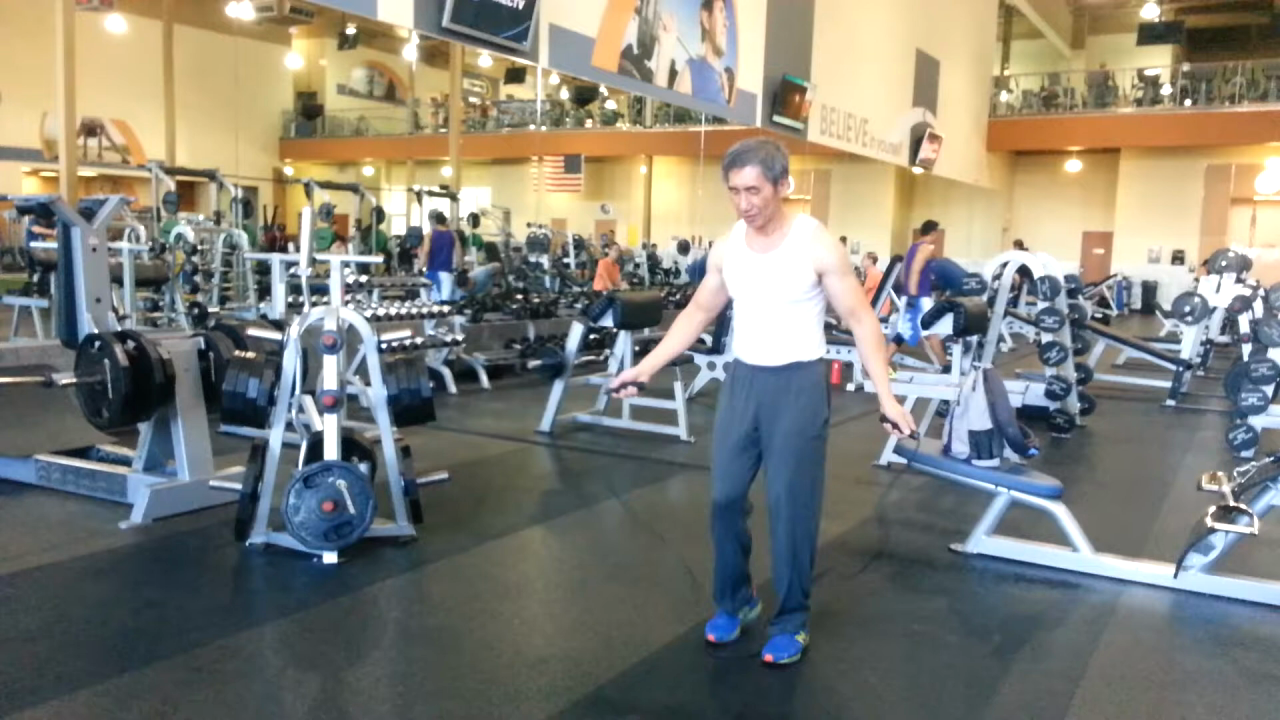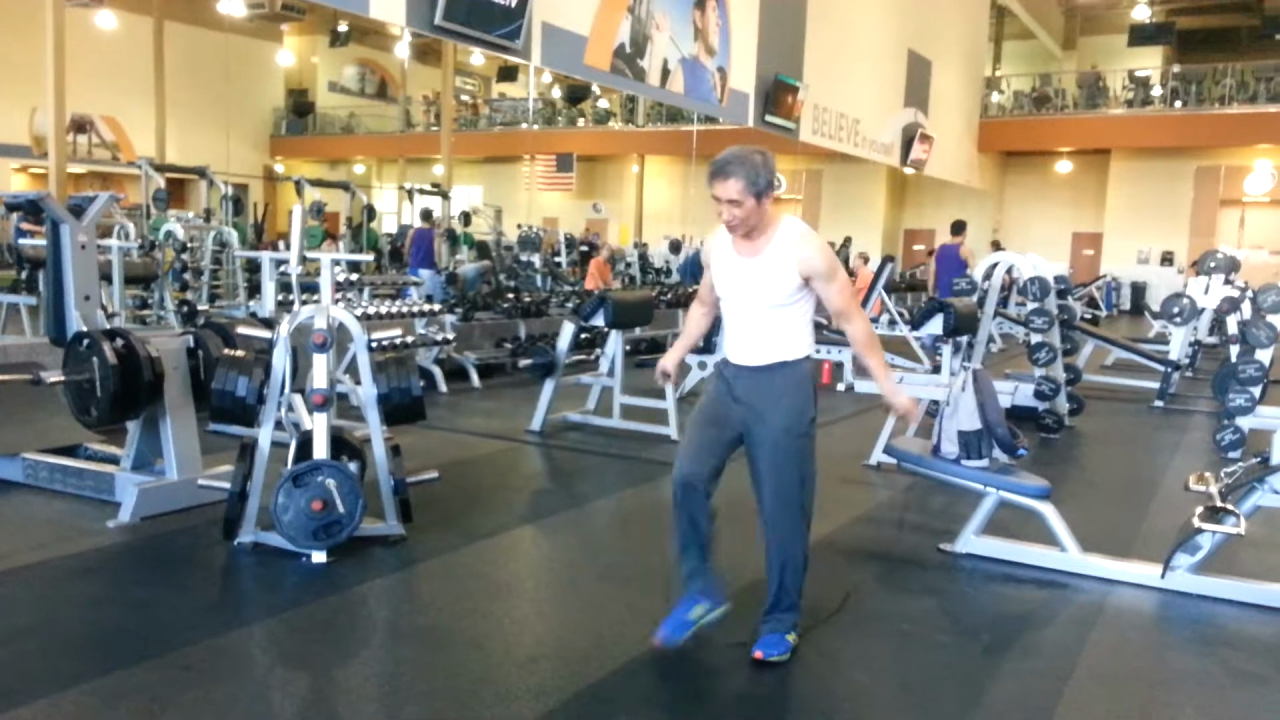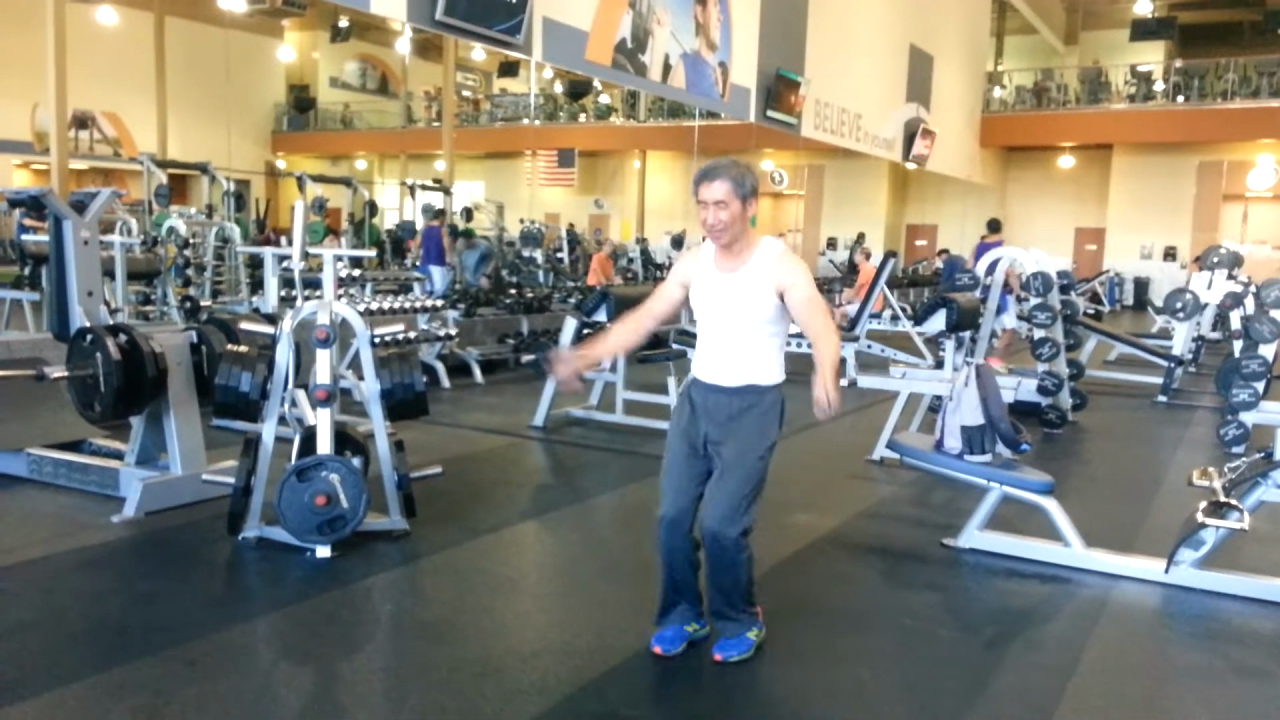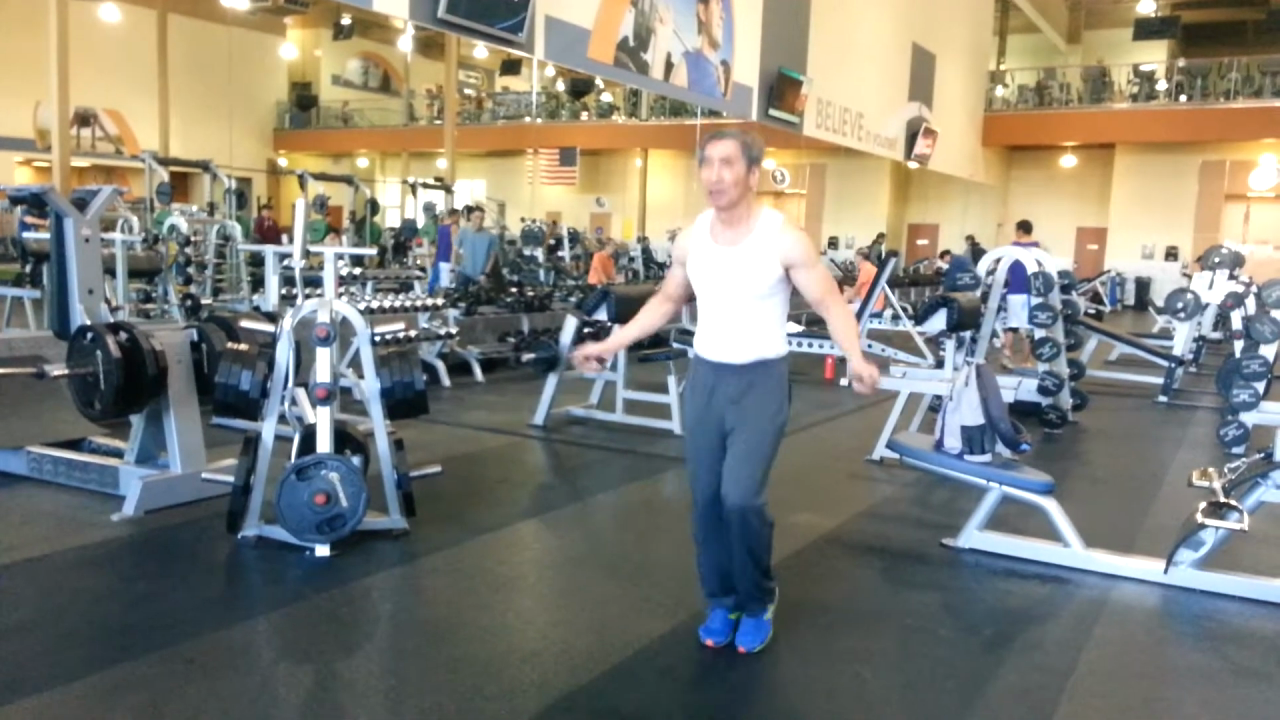
dt=0.5s
person 1, frame 1
left shoulder: (818, 245)
right shoulder: (726, 247)
left elbow: (860, 319)
right elbow: (698, 313)
left wrist: (886, 396)
right wrist: (647, 366)
left hip: (798, 384)
right hip: (742, 380)
left knee: (792, 508)
right knee: (726, 499)
left ankle: (790, 622)
right ankle: (734, 601)
person 1, frame 2
left shoulder: (805, 248)
right shoulder: (715, 245)
left elbow: (850, 316)
left wrist: (888, 385)
right wrist: (678, 351)
left hip: (783, 382)
right hip: (729, 377)
left knee: (785, 510)
right knee: (688, 477)
left ankle: (780, 621)
right ankle: (701, 593)
person 1, frame 3
left shoulder: (783, 266)
right shoulder: (693, 261)
left elbow: (821, 330)
right elbow: (647, 317)
left wrist: (826, 374)
right wrist: (588, 354)
left hip: (753, 405)
right hip: (698, 398)
left knee: (720, 524)
right knee: (672, 516)
left ankle: (741, 621)
right ankle: (684, 613)
person 1, frame 4
left shoulder: (785, 239)
right shoulder: (690, 239)
left elbow: (828, 302)
right elbow: (667, 299)
left wrist: (855, 358)
right wrist: (613, 343)
left hip: (760, 380)
right hip: (706, 378)
left knee: (740, 500)
right knee: (707, 504)
left ankle: (757, 603)
right ankle: (723, 602)
